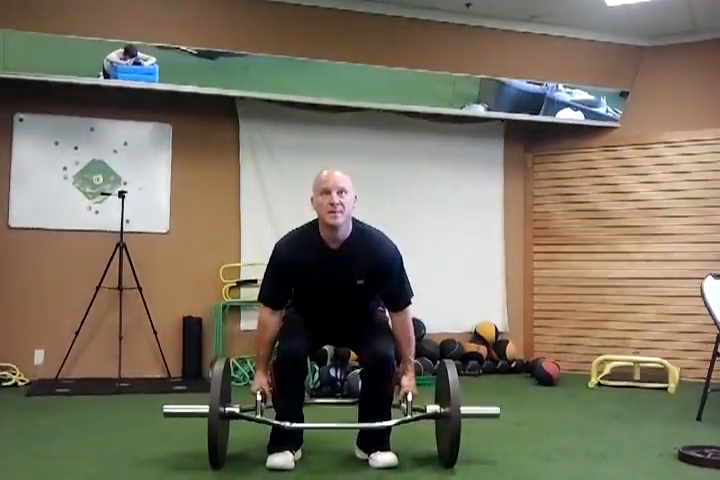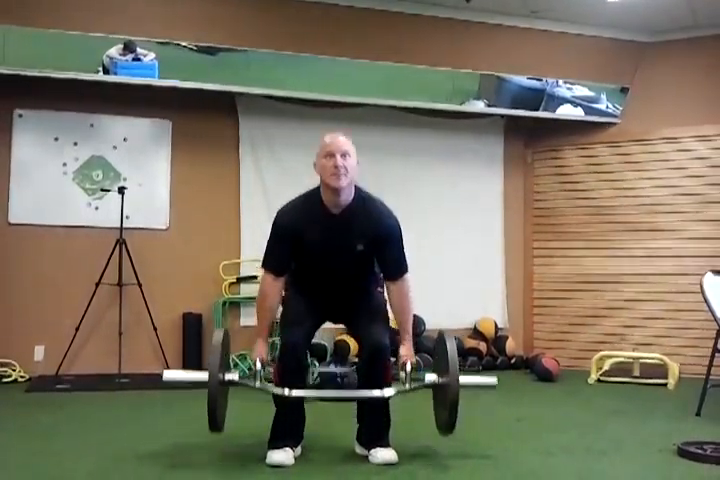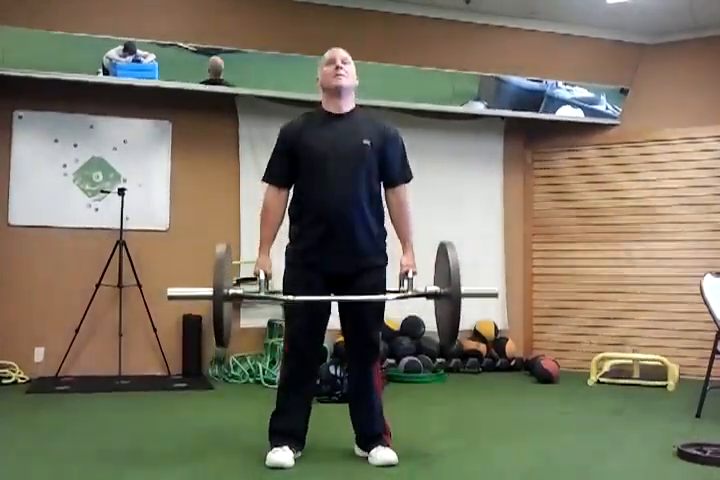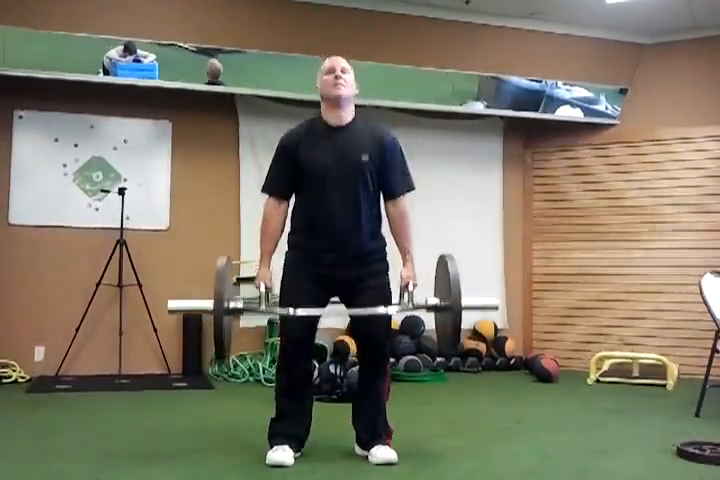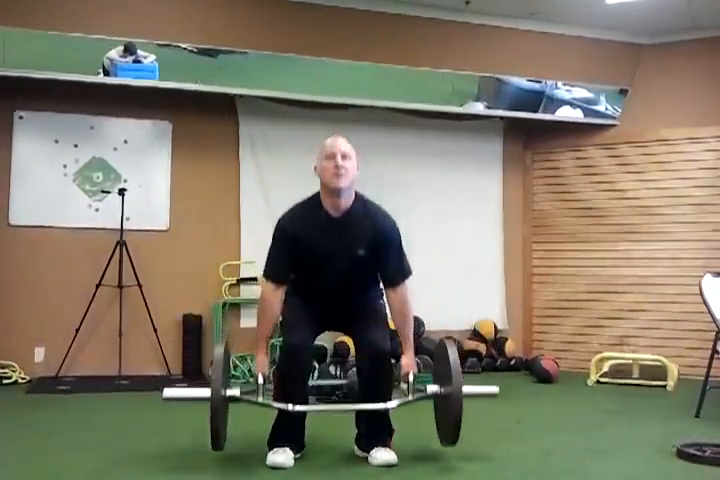
dt=0.5s
person 1, frame 1
left shoulder: (380, 249)
right shoulder: (290, 248)
left elbow: (400, 311)
right elbow: (271, 311)
left wrist: (408, 371)
right wrist: (261, 371)
left hip: (362, 318)
right hip: (307, 317)
left knee: (382, 356)
right knee: (288, 353)
left ankle: (373, 442)
right ankle: (286, 442)
person 1, frame 2
left shoulder: (380, 217)
right shoulder: (293, 215)
left elbow: (397, 281)
right elbow: (273, 279)
left wrist: (407, 342)
right wrist: (261, 340)
left hip: (361, 294)
right hip: (306, 293)
left knee: (377, 347)
right knee: (292, 346)
left ankle: (373, 440)
right ankle: (285, 441)
person 1, frame 3
left shoulder: (381, 133)
right shoulder: (296, 131)
left elbow: (397, 193)
right elbow: (276, 193)
left wrist: (407, 249)
right wrist: (264, 252)
left hip: (366, 260)
right hip: (306, 260)
left knee: (365, 350)
right knee: (300, 349)
left ankle: (372, 439)
right ankle: (286, 439)
person 1, frame 4
left shoulder: (381, 140)
right shoulder: (295, 141)
left elbow: (396, 203)
right elbow: (276, 205)
left wrist: (407, 261)
right wrist: (264, 264)
left hip: (367, 265)
right hip: (306, 264)
left knee: (376, 342)
right knee: (295, 342)
left ankle: (373, 437)
right ankle: (286, 438)
person 1, frame 5
left shoulder: (379, 223)
right shoulder: (294, 223)
left elbow: (396, 289)
right elbow: (273, 288)
left wrist: (408, 351)
right wrist: (261, 352)
left hip: (361, 303)
right hip: (307, 301)
left knee: (378, 351)
right knee: (294, 349)
left ankle: (374, 439)
right ankle: (286, 441)
